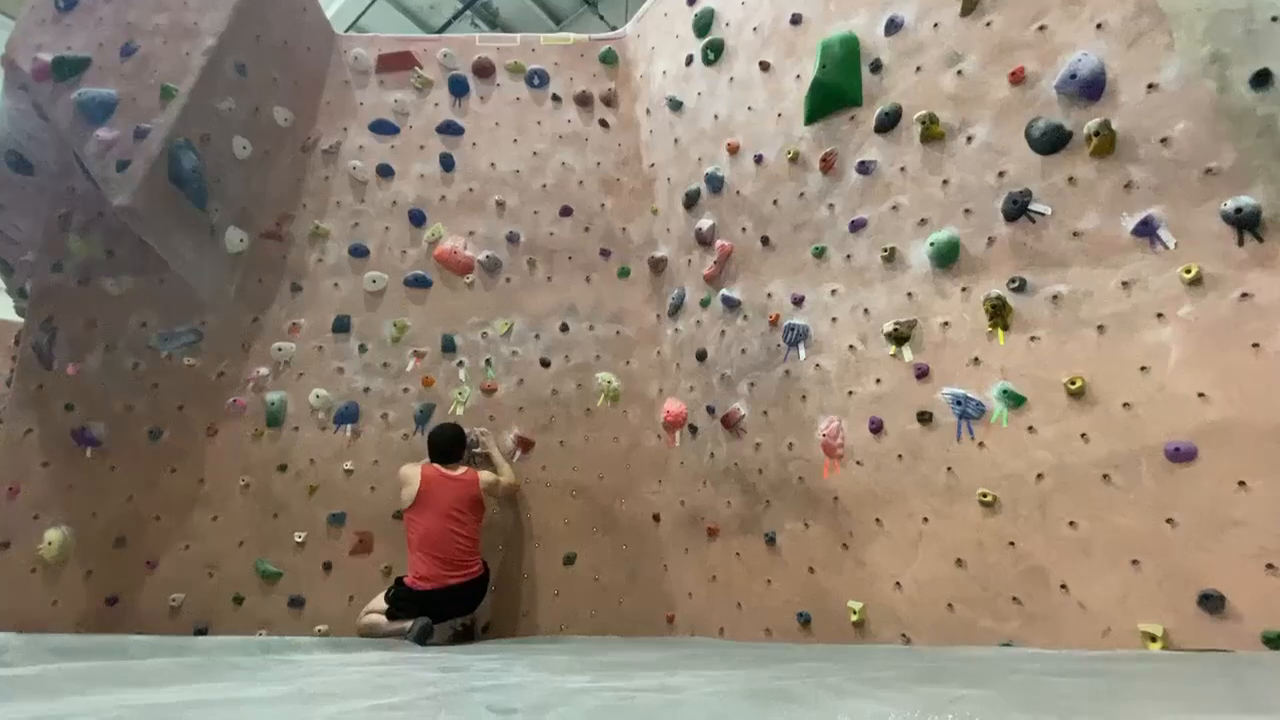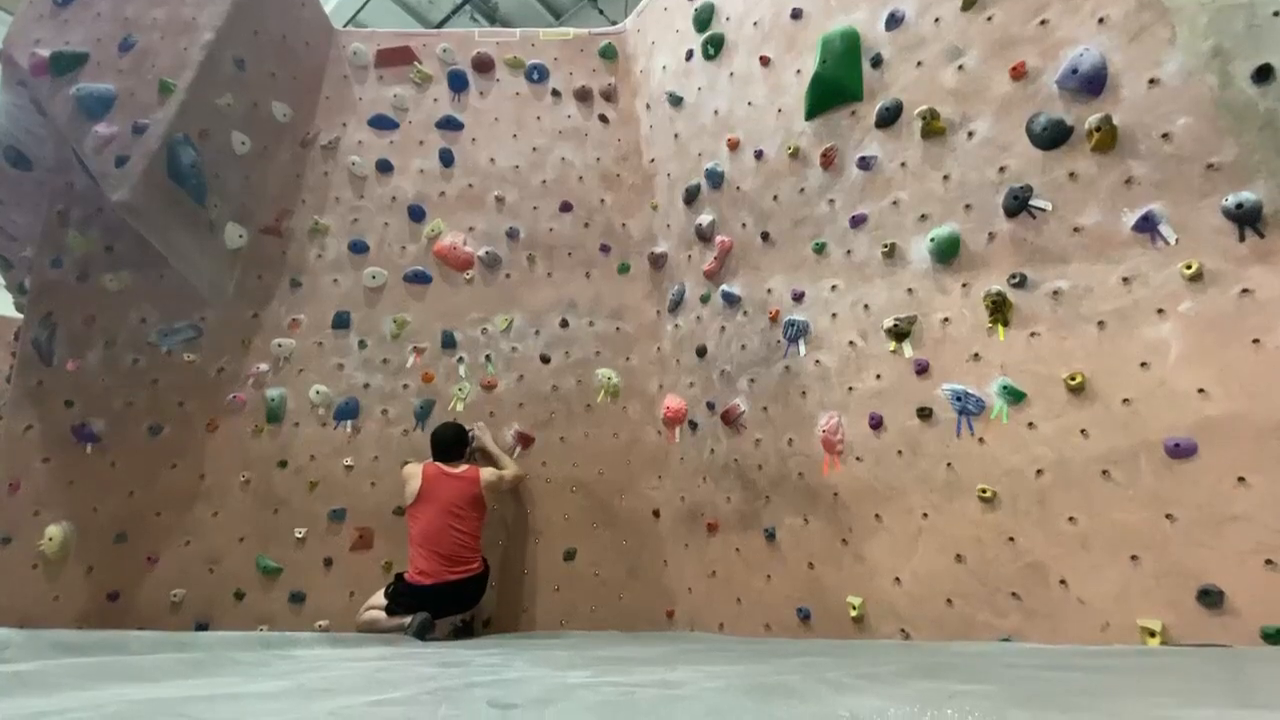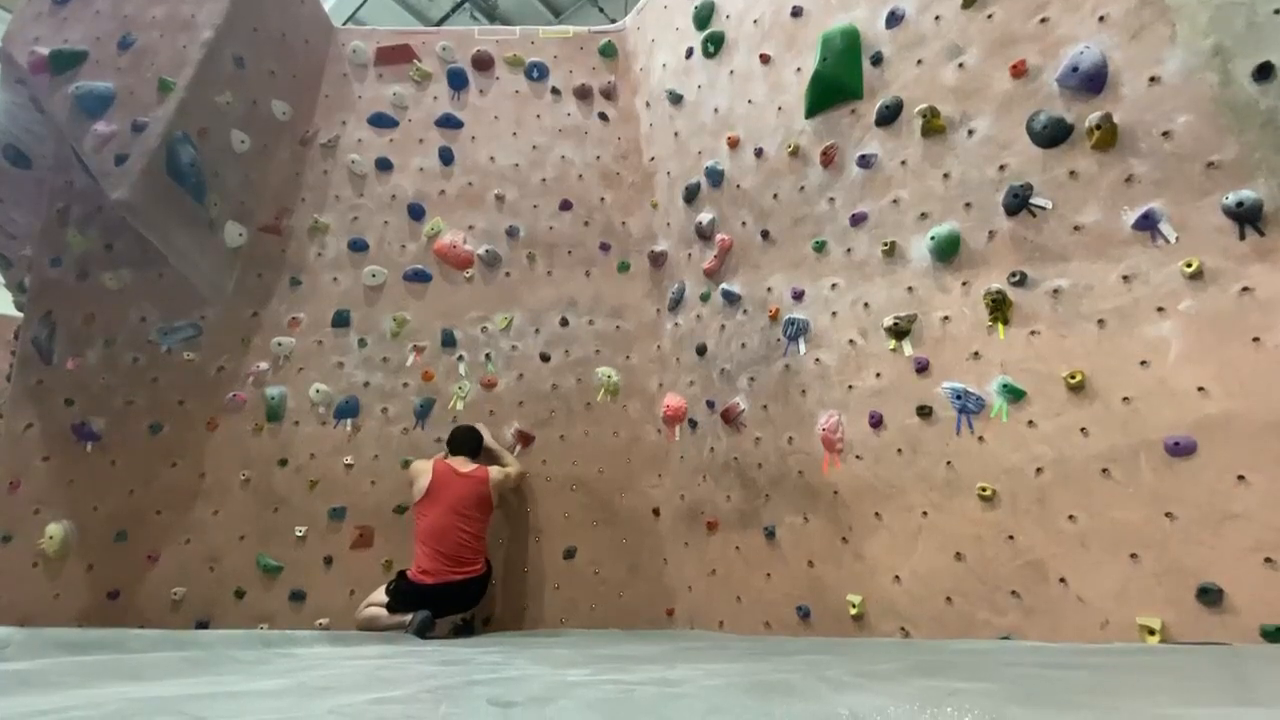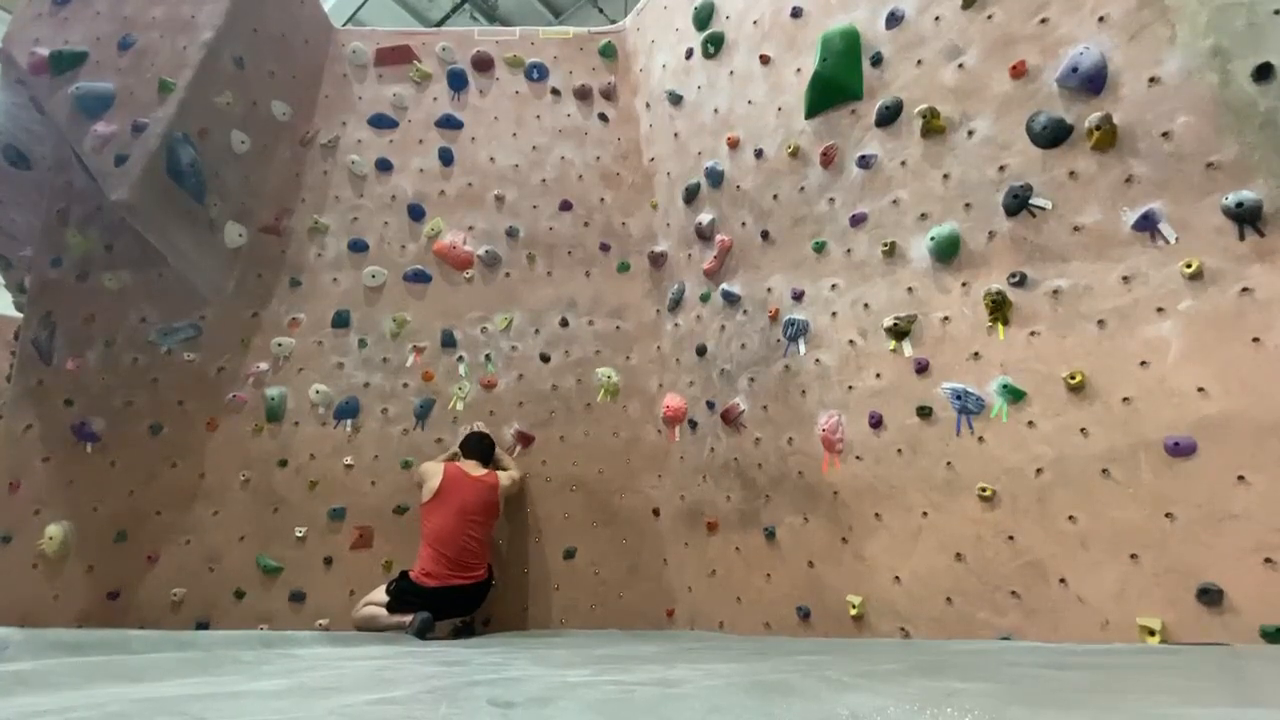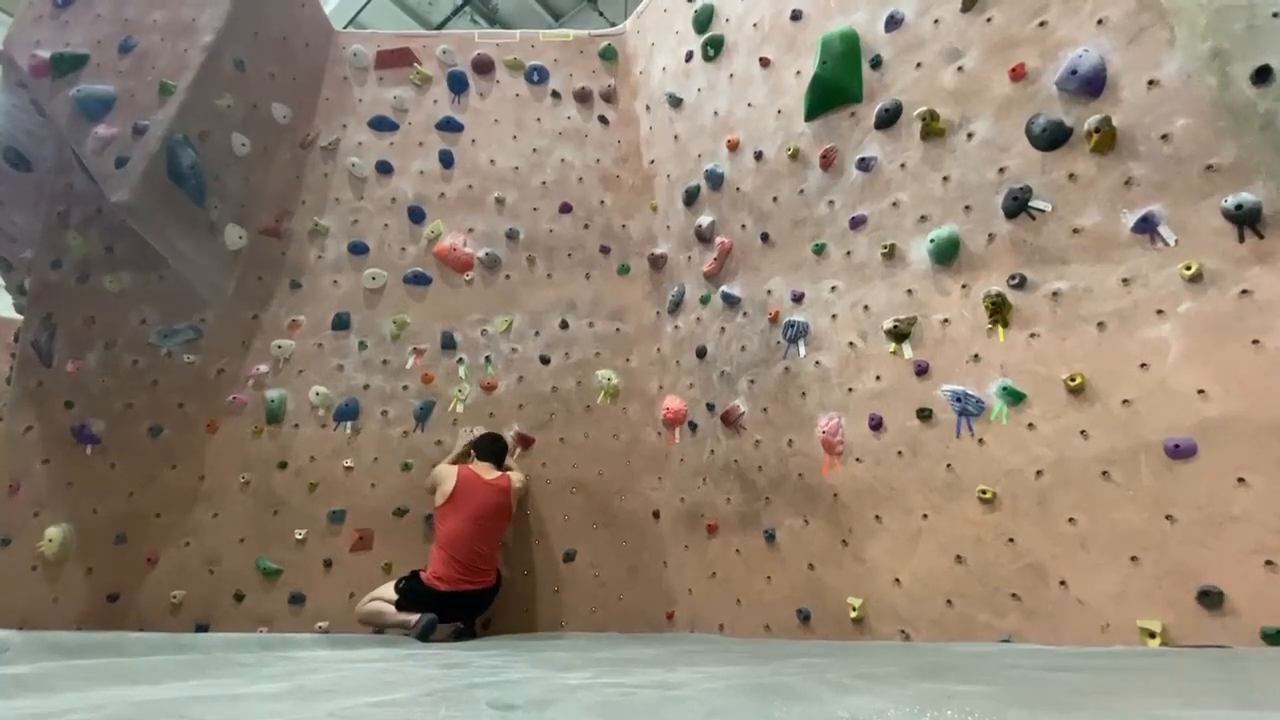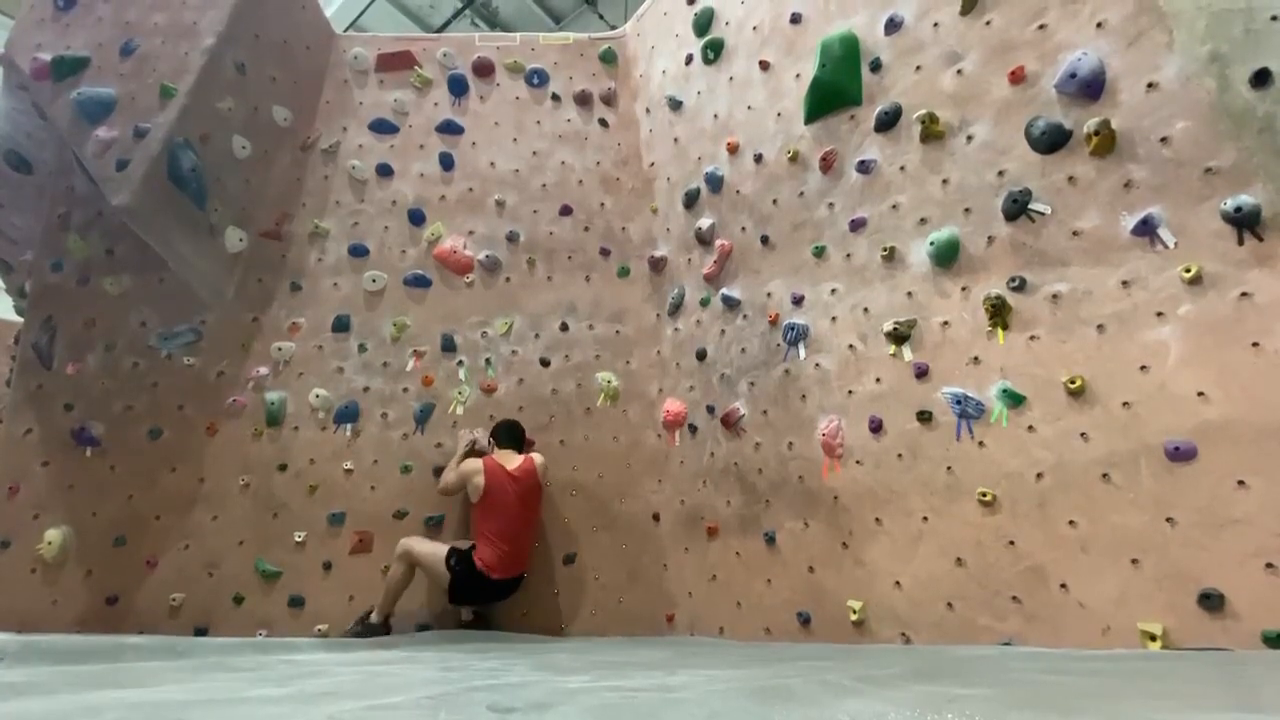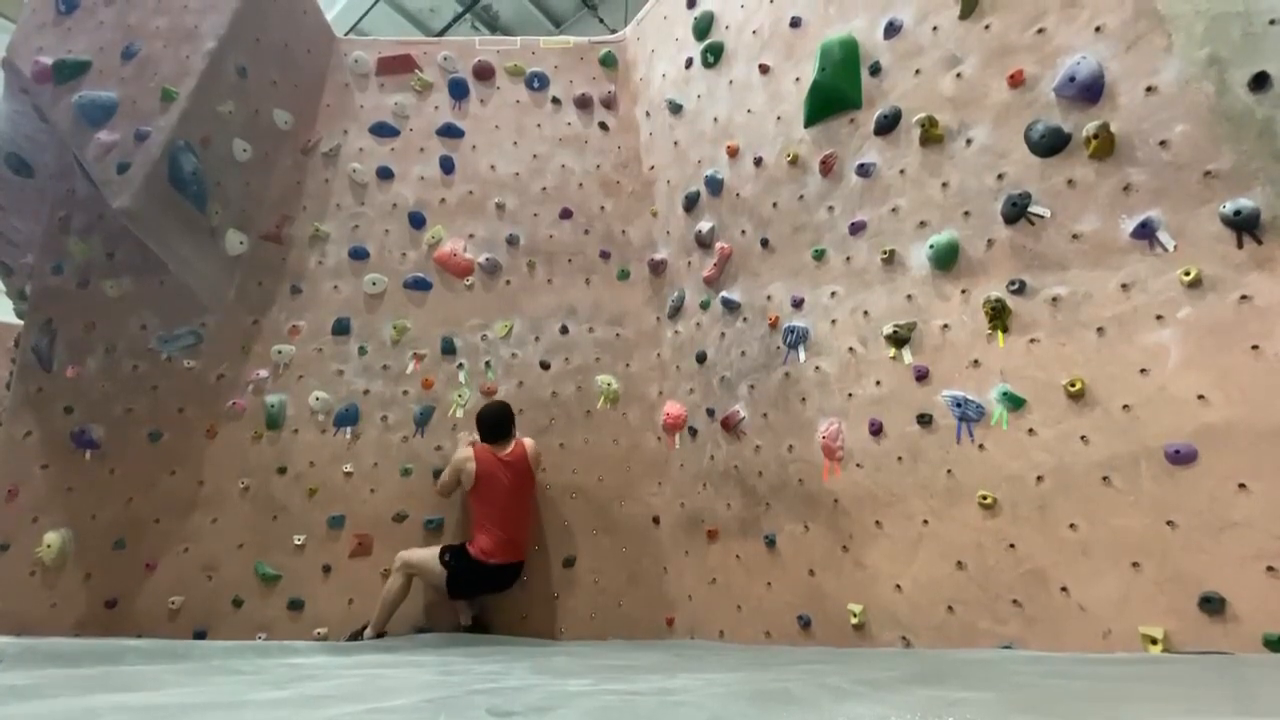
dt=0.7s
person 1, frame 1
left shoulder: (410, 475)
right shoulder: (481, 480)
right elbow: (511, 483)
left wrist: (439, 452)
right wrist: (492, 449)
left hip: (425, 593)
right hip: (472, 590)
left knee: (365, 622)
left ankle: (412, 626)
right ankle: (463, 622)
person 1, frame 2
left shoulder: (412, 473)
right shoulder: (483, 478)
right elbow: (515, 473)
left wrist: (450, 447)
right wrist: (488, 444)
left hip: (424, 589)
right hip: (471, 587)
left knee: (364, 618)
left ankle: (411, 621)
right ankle: (461, 620)
person 1, frame 3
left shoulder: (421, 470)
right shoulder: (492, 477)
right elbow: (516, 469)
left wrist: (452, 449)
right wrist: (489, 442)
left hip: (426, 587)
right hip: (473, 588)
left knee: (363, 616)
left ankle: (411, 619)
person 1, frame 4
left shoulder: (433, 472)
right shoulder: (500, 483)
right elbow: (515, 472)
left wrist: (455, 449)
right wrist: (488, 444)
left hip: (428, 589)
right hip: (474, 593)
left knee: (360, 615)
left ankle: (410, 620)
right ankle: (461, 621)
person 1, frame 5
left shoulder: (448, 474)
right shoulder: (515, 484)
left wrist: (458, 450)
right wrist: (494, 445)
left hip: (439, 592)
right hip: (483, 597)
left knee: (364, 609)
left ankle: (415, 619)
right ankle: (467, 623)
person 1, frame 6
left shoulder: (474, 468)
right shoulder: (538, 464)
left elbow: (444, 487)
left wrist: (462, 451)
right wrist: (487, 452)
left hip: (482, 577)
right hip: (512, 581)
left knee: (406, 548)
right knee: (440, 550)
left ankle: (377, 620)
right ankle: (470, 618)
person 1, frame 7
left shoulder: (467, 456)
right shoulder: (529, 449)
left elbow: (443, 490)
left hip: (482, 565)
right hip: (511, 568)
left knee: (404, 562)
right knee: (432, 561)
left ankle: (370, 634)
right ankle: (470, 623)
